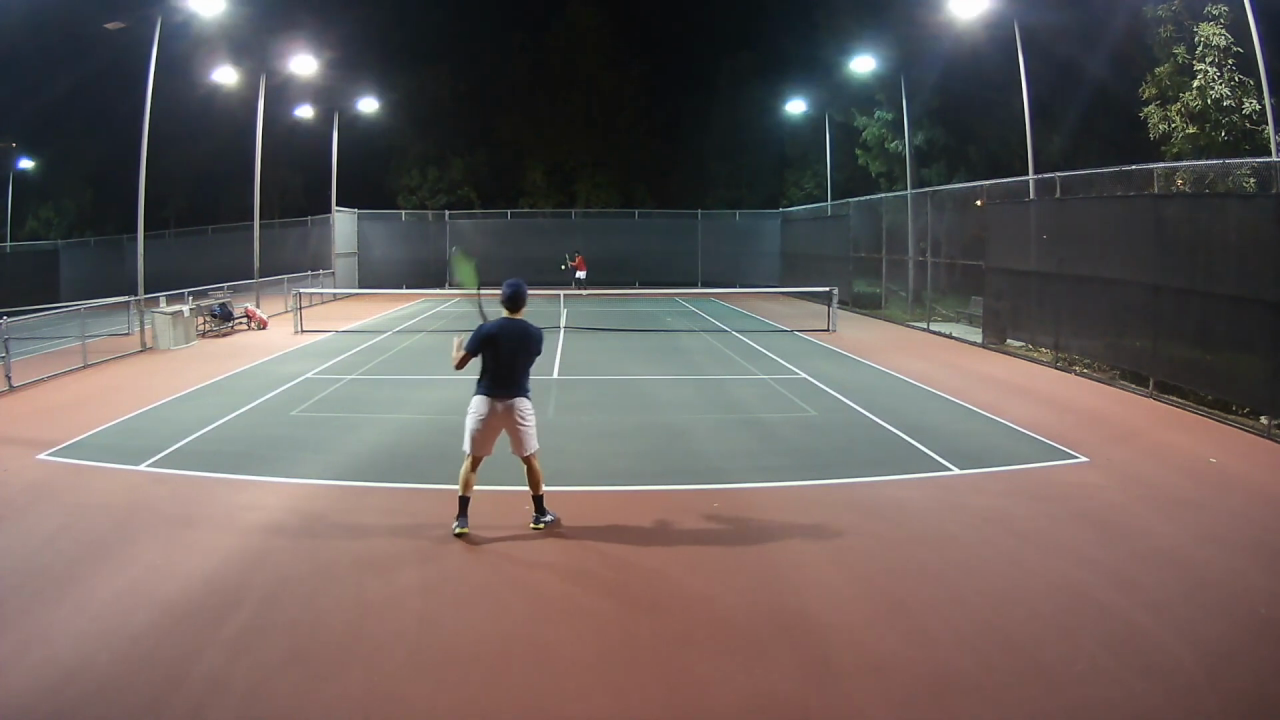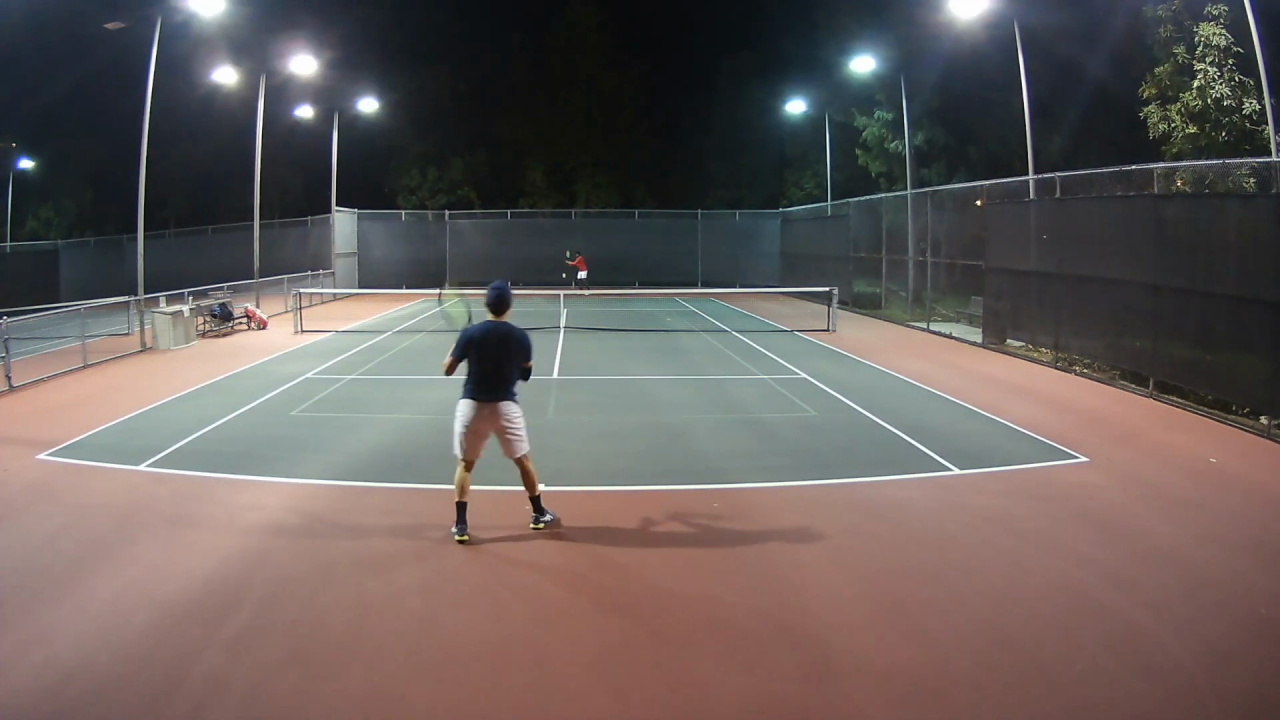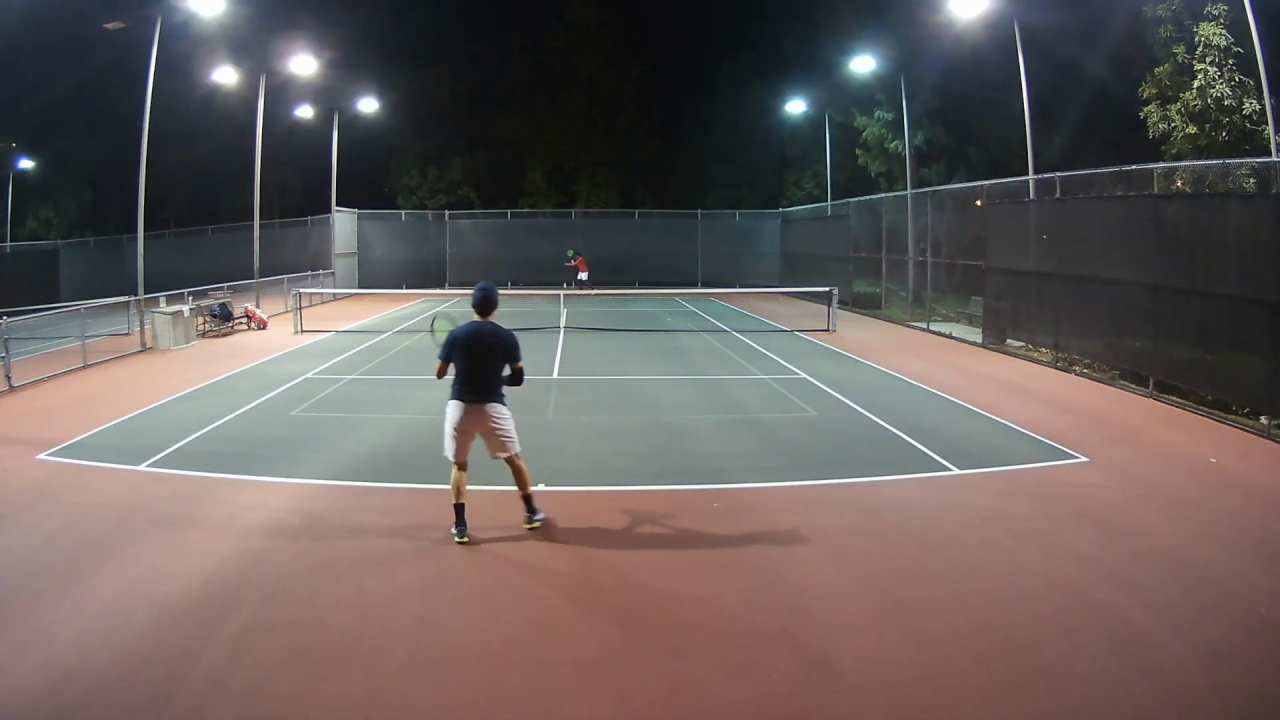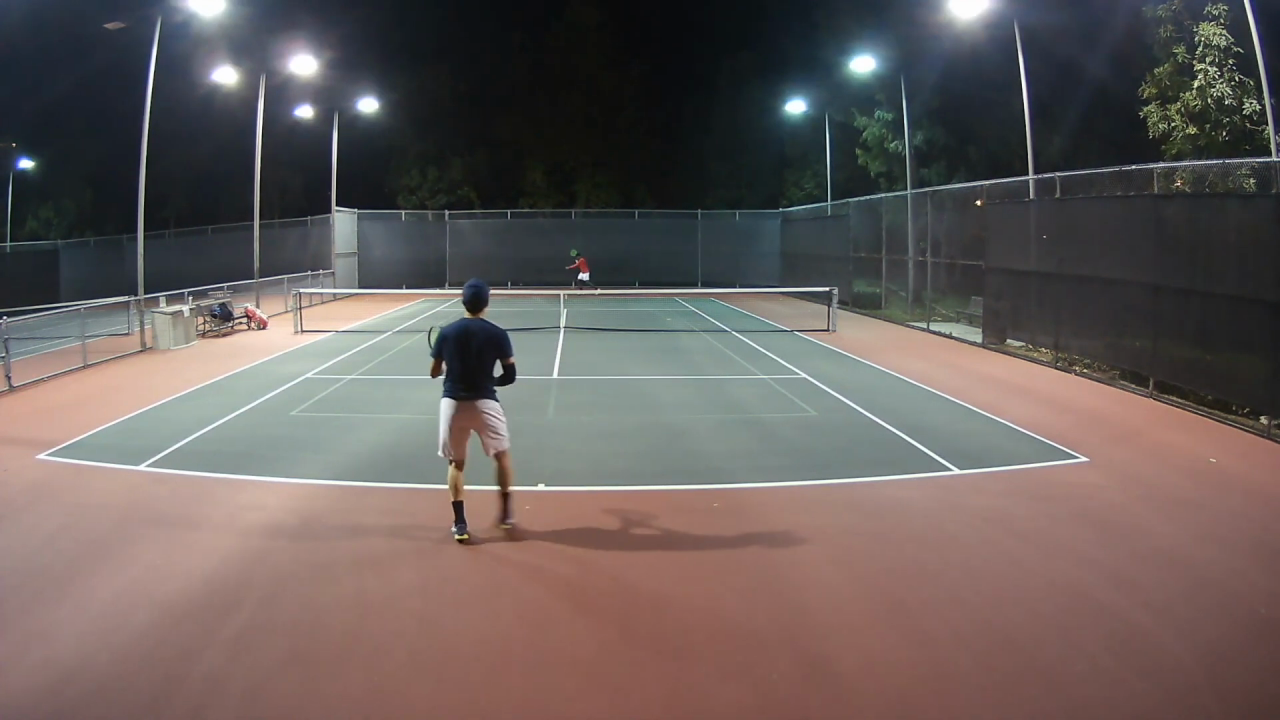
dt=0.1s
person 1, frame 1
left shoulder: (486, 330)
right shoulder: (535, 334)
left elbow: (458, 364)
left wrist: (456, 347)
left hip: (486, 401)
right hip: (518, 403)
left knee: (472, 460)
right knee: (530, 458)
left ankle: (462, 519)
right ankle: (540, 514)
person 1, frame 2
left shoulder: (470, 334)
right shoulder: (520, 337)
left elbow: (448, 371)
right elbow: (525, 375)
left wrist: (454, 355)
left hip: (471, 405)
right hip: (504, 406)
left knee: (465, 464)
right knee: (523, 460)
left ankle: (461, 525)
right ankle: (539, 513)
person 1, frame 3
left shoulder: (456, 335)
right shoulder: (507, 338)
left elbow: (440, 374)
right elbow: (518, 380)
left hip: (460, 406)
right hip: (493, 407)
left knee: (459, 466)
right knee: (514, 459)
left ankle: (460, 525)
right ankle: (531, 513)
person 1, frame 4
left shoulder: (447, 332)
right shoulder: (498, 334)
left elbow: (434, 372)
right elbow: (510, 376)
left hip: (452, 403)
right hip: (485, 404)
left knee: (455, 463)
right knee: (502, 455)
left ankle: (460, 524)
right ankle: (506, 513)
